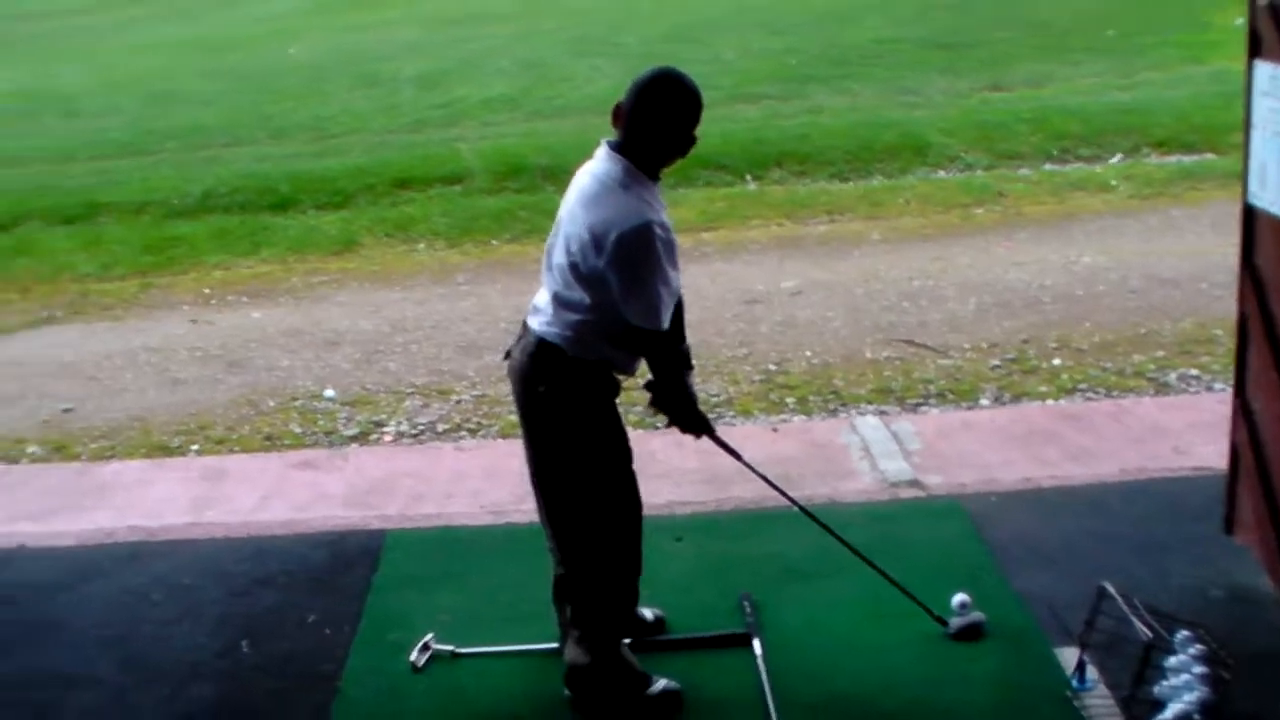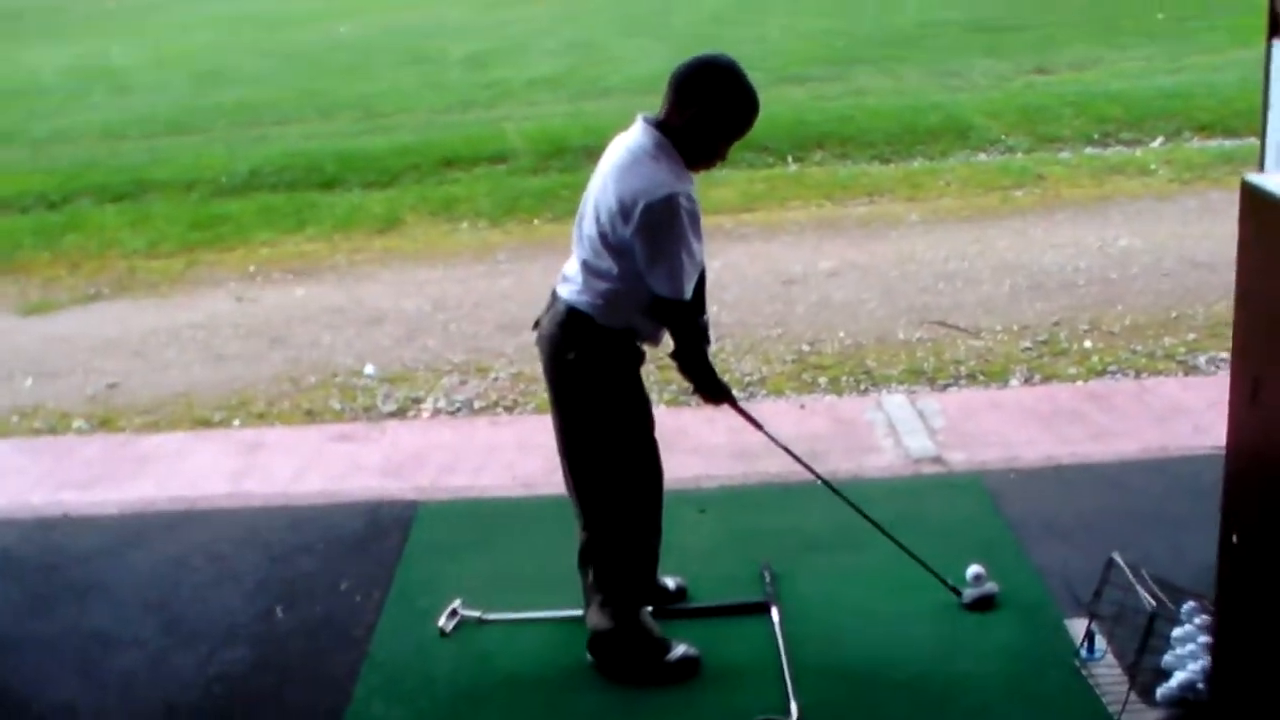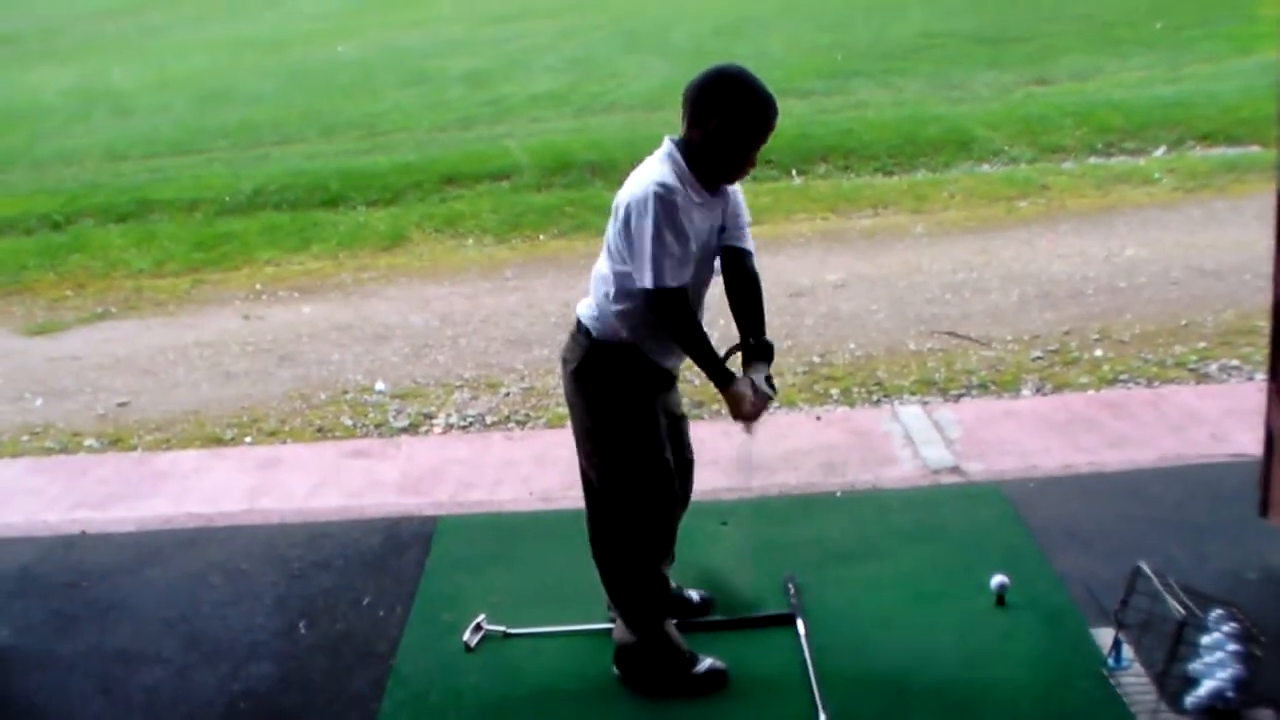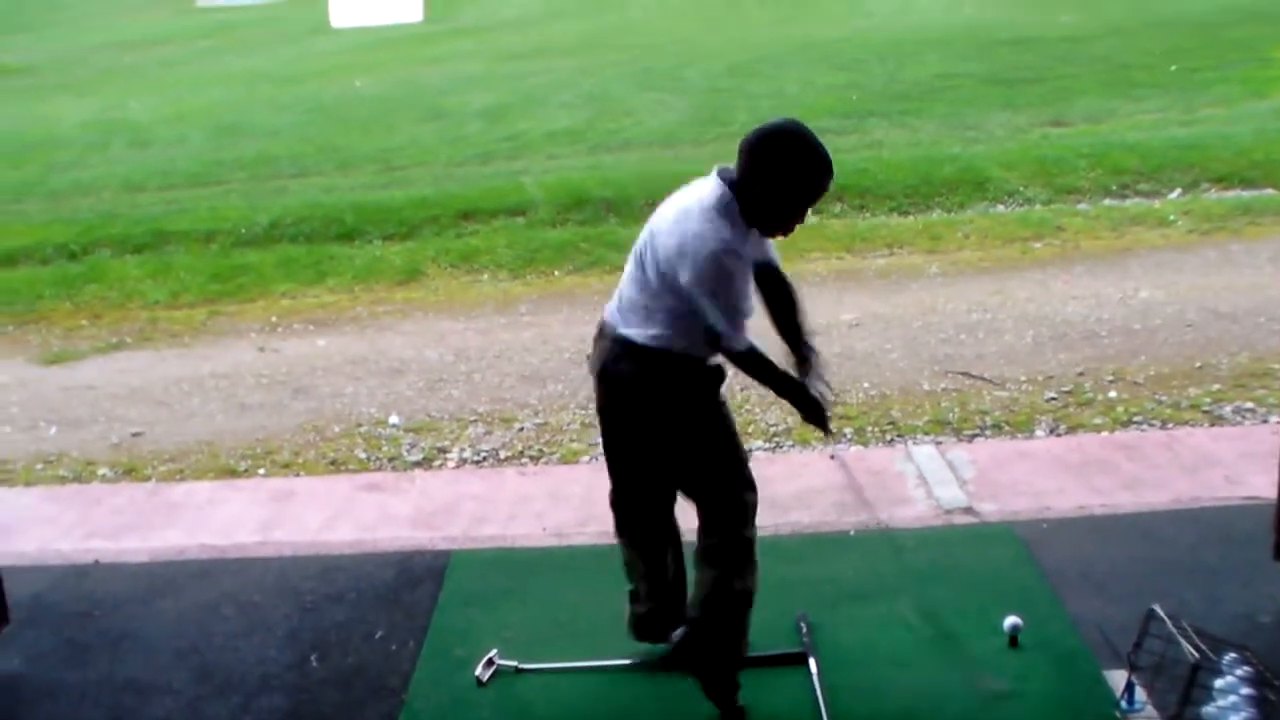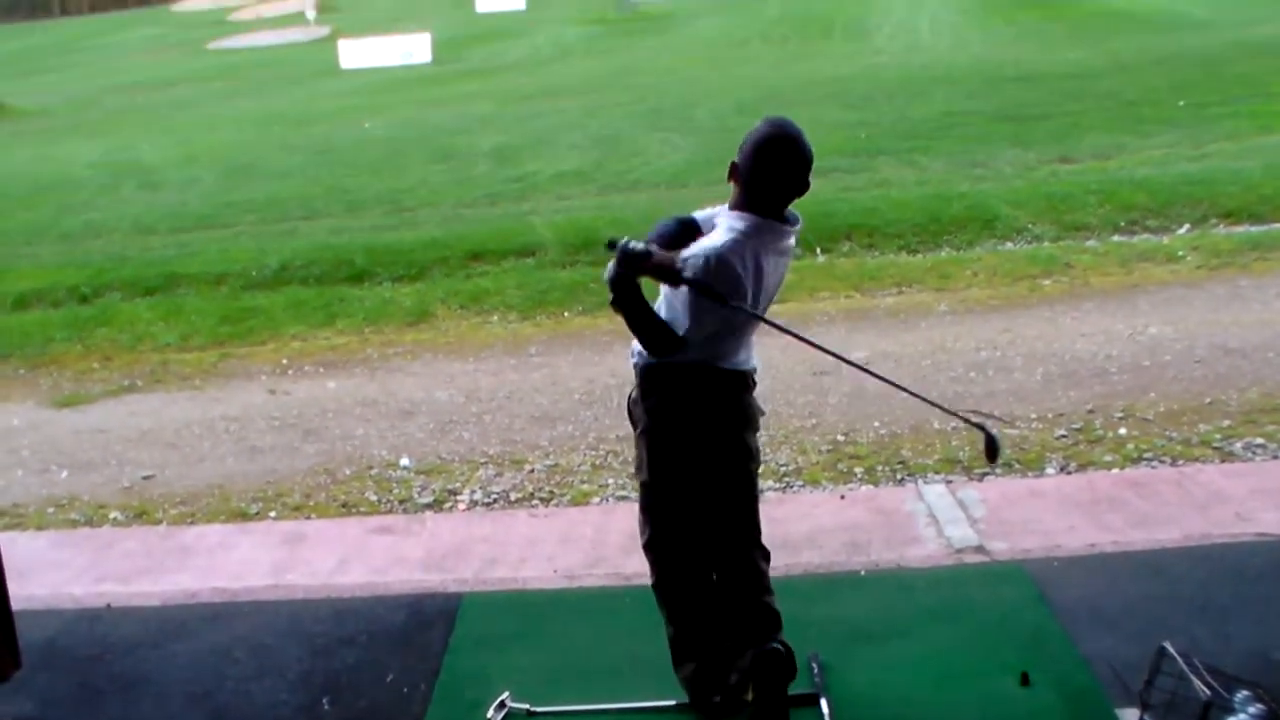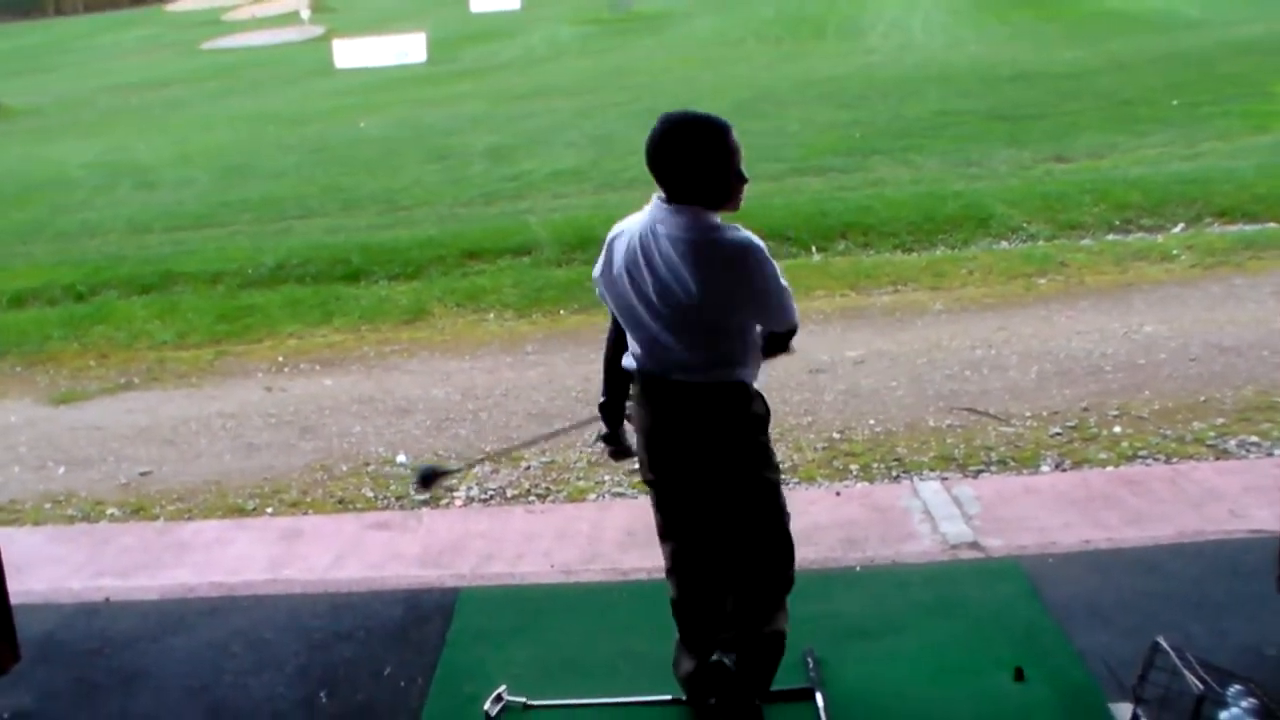
dt=0.7s
person 1, frame 1
left shoulder: (600, 174)
right shoulder: (636, 222)
right elbow: (653, 330)
left wrist: (674, 378)
right wrist: (679, 399)
left hip: (551, 356)
right hip: (567, 377)
left knee: (587, 512)
right knee: (602, 518)
left ankle: (602, 613)
right ankle: (595, 666)
person 1, frame 2
left shoulder: (633, 143)
right shoulder: (665, 193)
right elbow: (672, 301)
left wrist: (693, 345)
right wrist: (700, 367)
left hip: (577, 325)
right hip: (594, 346)
left knee: (612, 480)
right knee: (625, 488)
left ankle: (623, 580)
right ankle: (619, 632)
person 1, frame 3
left shoulder: (720, 190)
right shoulder: (660, 194)
left elbow: (740, 271)
right elbow: (667, 304)
left wrist: (757, 355)
right wrist: (724, 381)
left hip: (645, 359)
right hip: (611, 364)
left knee: (671, 477)
right knee: (639, 502)
left ankle: (646, 592)
right ankle: (646, 646)
person 1, frame 4
left shoulder: (710, 192)
right shoulder: (720, 246)
left elbow: (772, 282)
right elbow: (731, 346)
left wrist: (805, 357)
right wrist: (796, 391)
left hip: (617, 359)
right hip: (673, 378)
left knee: (639, 501)
right knee: (727, 509)
left ankle: (657, 614)
right ankle: (712, 643)
person 1, frame 5
left shoulder: (716, 257)
right shoulder: (778, 231)
left elbow: (666, 343)
right elbow: (689, 226)
left wrist: (625, 287)
right wrist: (662, 253)
left hip: (675, 398)
right hip: (731, 393)
left knee: (675, 545)
right knee: (738, 539)
right ankle: (758, 649)
person 1, frame 6
left shoulder: (621, 239)
right shoulder: (736, 249)
left elbow: (618, 335)
right elbow: (780, 332)
right wrist: (751, 351)
left hip: (656, 408)
right hip: (721, 410)
left knee: (687, 548)
right knee: (763, 545)
left ankle: (703, 671)
right ankle: (740, 669)
